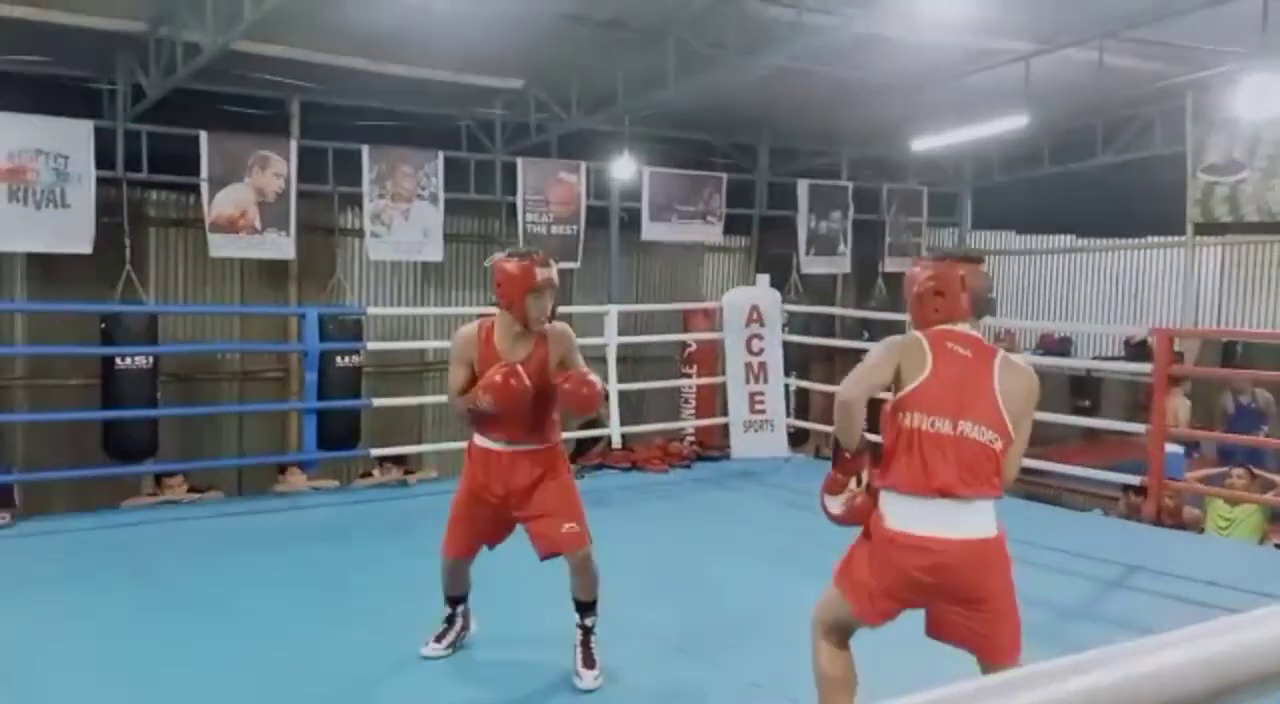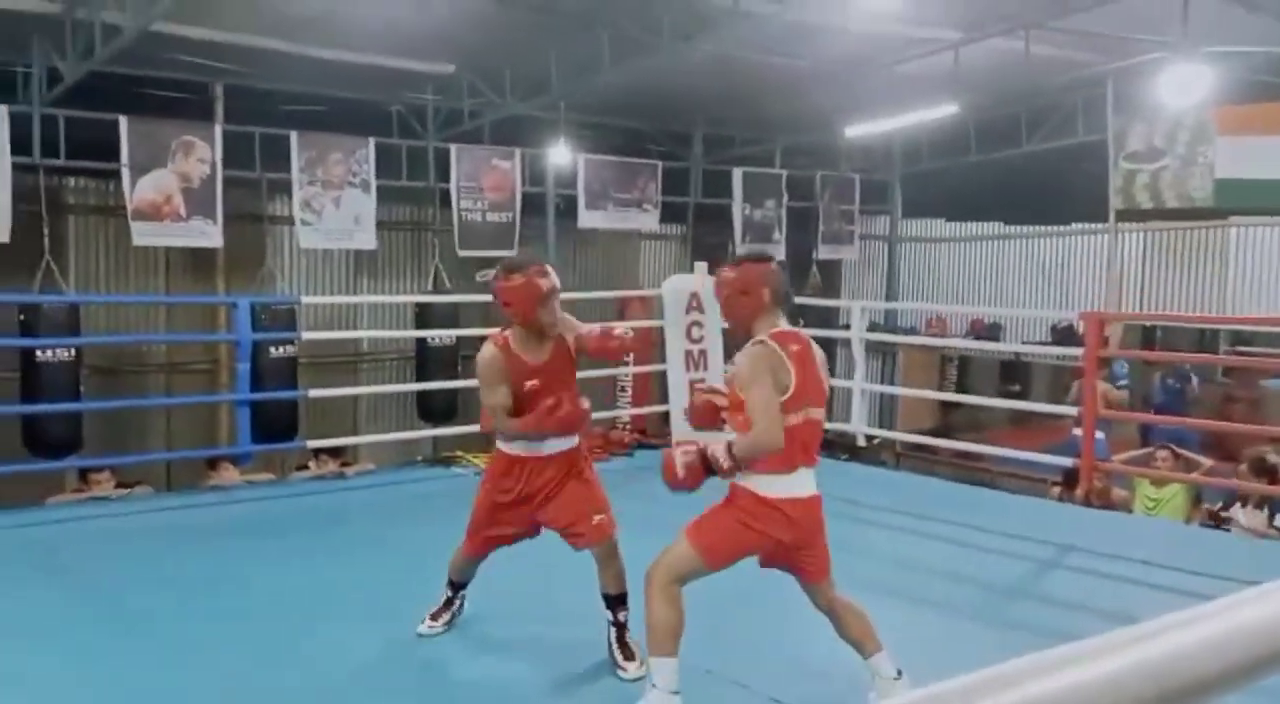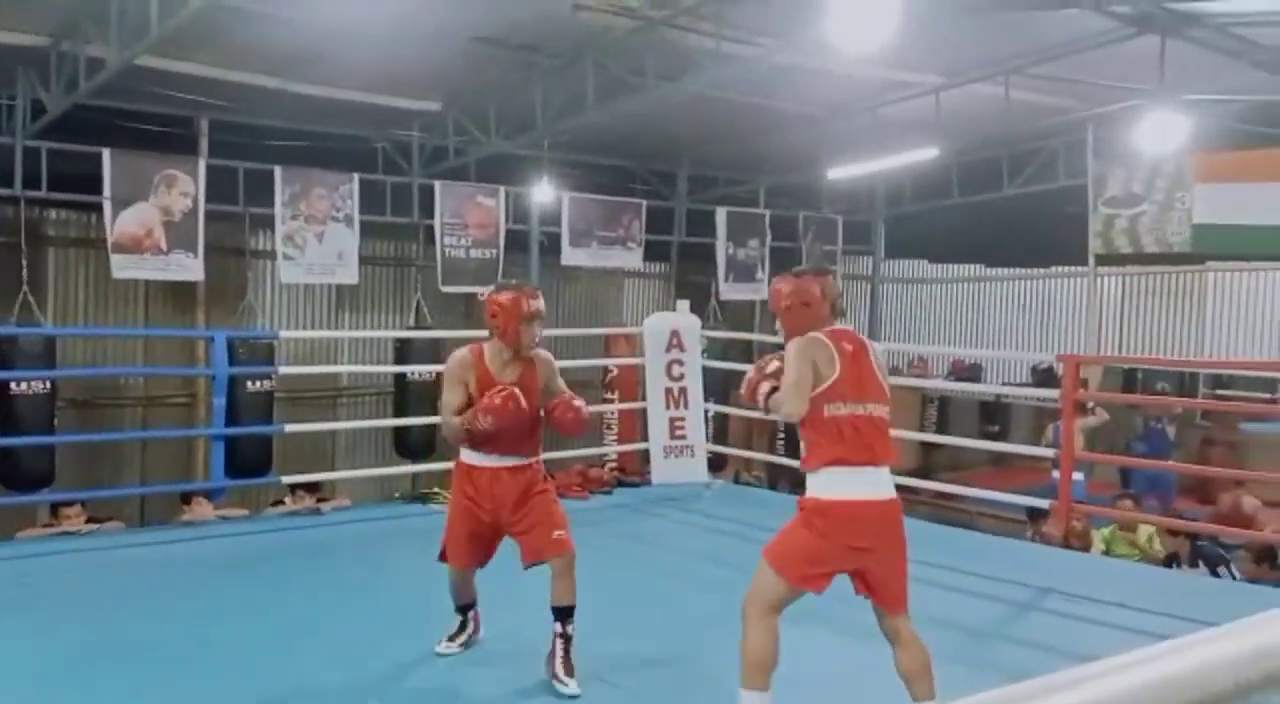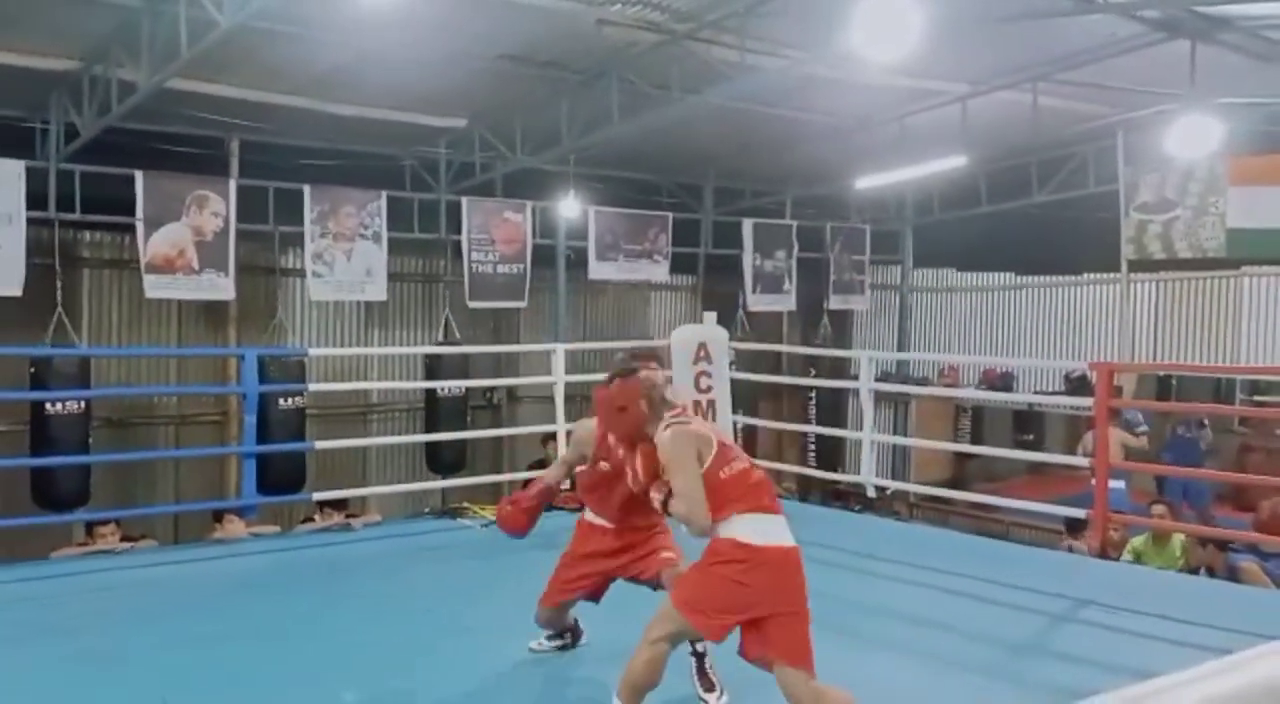
dt=1s
person 1, frame 1
left shoulder: (903, 350)
right shoulder: (1020, 377)
left elbow: (849, 396)
right elbow: (1005, 474)
left wrist: (849, 457)
left hip: (899, 538)
right hip: (975, 545)
left knee: (828, 630)
person 1, frame 2
left shoulder: (754, 359)
right shoulder: (811, 351)
left elbow: (767, 438)
left wrist: (714, 457)
right wrist: (728, 407)
left hip: (757, 504)
right hip: (802, 503)
left knee: (662, 576)
right knee: (825, 597)
person 1, frame 3
left shoulder: (804, 347)
right shoulder: (870, 353)
left elbow: (793, 411)
left wrist: (768, 390)
left hip: (832, 507)
right hip: (882, 506)
left knee: (759, 607)
right knee: (896, 622)
person 1, frame 4
left shoulder: (673, 439)
right shoulder: (693, 425)
left elbow: (700, 520)
left wrist: (664, 499)
left hip: (742, 554)
right hip: (782, 558)
left knee: (657, 637)
person 2, frame 1
left shoulder: (558, 337)
right shoulder: (470, 338)
left elbow: (585, 386)
right elbow: (457, 405)
left wrist: (589, 391)
right wrist: (481, 400)
left hip: (542, 461)
right hip: (488, 460)
left knee: (580, 553)
right knee: (456, 552)
left ankle: (585, 638)
right ankle: (456, 620)
person 2, frame 2
left shoulder: (565, 329)
right shoulder: (494, 356)
left elbow: (599, 341)
right elbow: (499, 425)
left wrist: (610, 341)
right wrist: (541, 423)
left hip: (567, 460)
right hip: (515, 466)
left knee: (605, 543)
right knee: (476, 544)
left ankle: (620, 632)
right ankle: (452, 600)
person 2, frame 3
left shoulder: (542, 364)
right shoulder: (463, 362)
left elbow: (567, 404)
right elbow: (449, 432)
left wrist: (574, 411)
right wrist: (476, 420)
left hip: (526, 478)
right hip: (474, 478)
left knee: (562, 557)
right knee: (459, 566)
left ankle: (560, 650)
right ankle: (468, 623)
person 2, frame 4
right shoulder: (590, 432)
right elbow: (559, 470)
right wrist: (529, 499)
left hip: (643, 530)
right hip: (596, 532)
left knee: (679, 576)
right knee: (547, 616)
left ankle: (700, 663)
right ankle: (569, 632)
